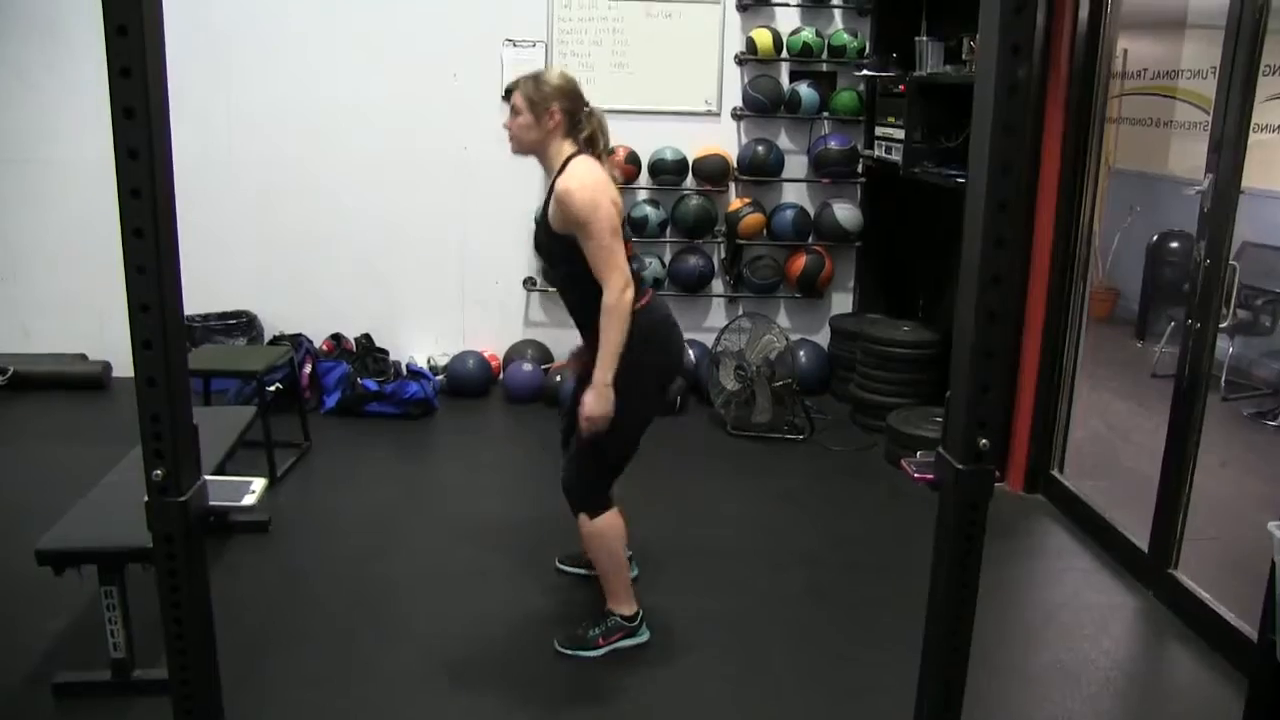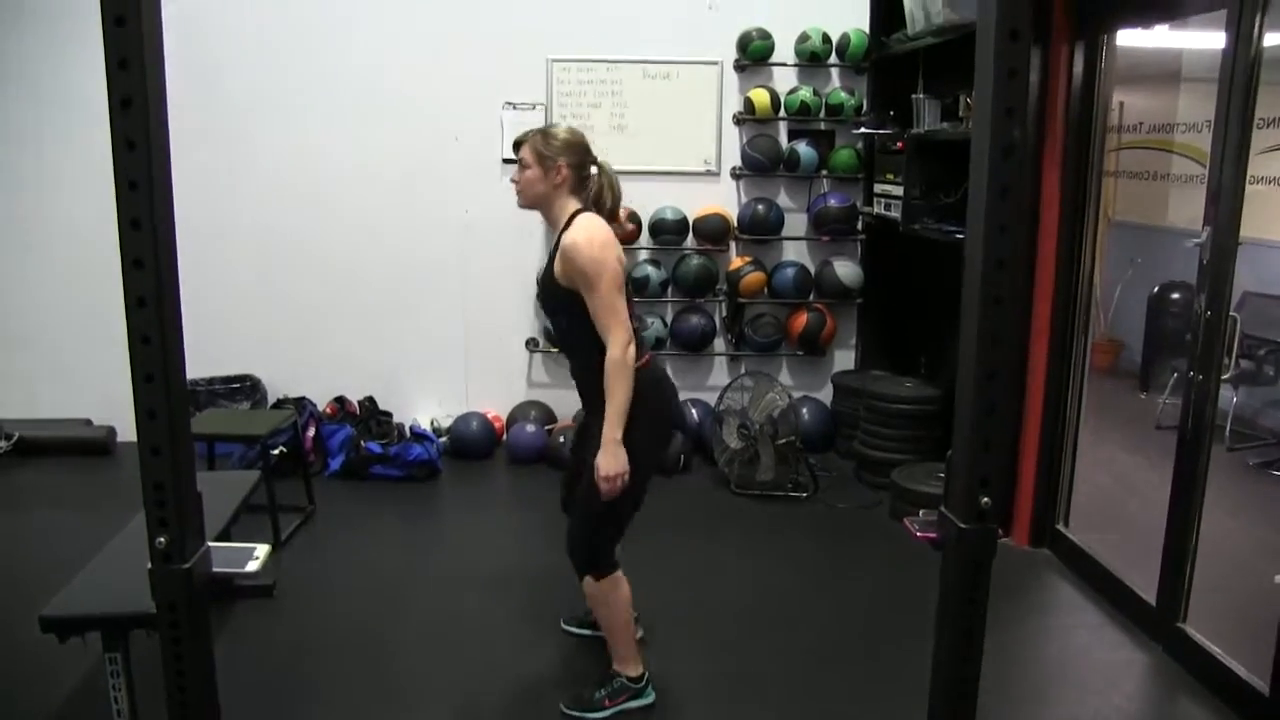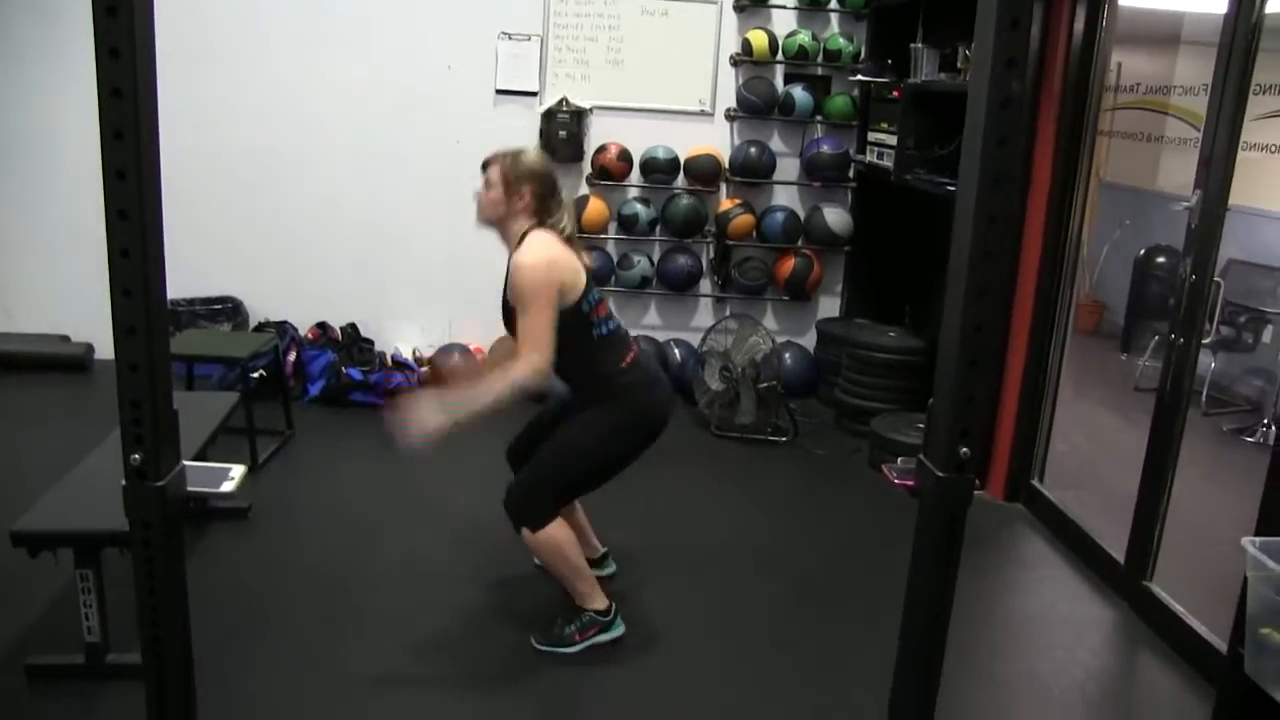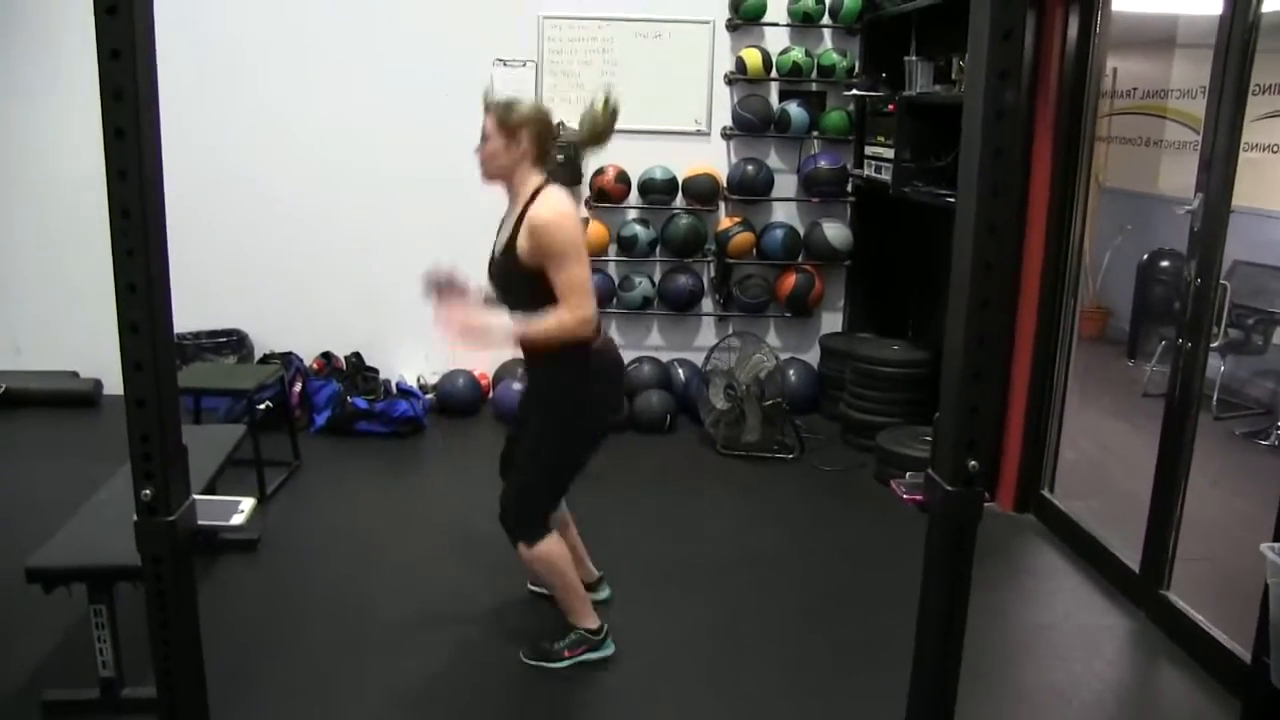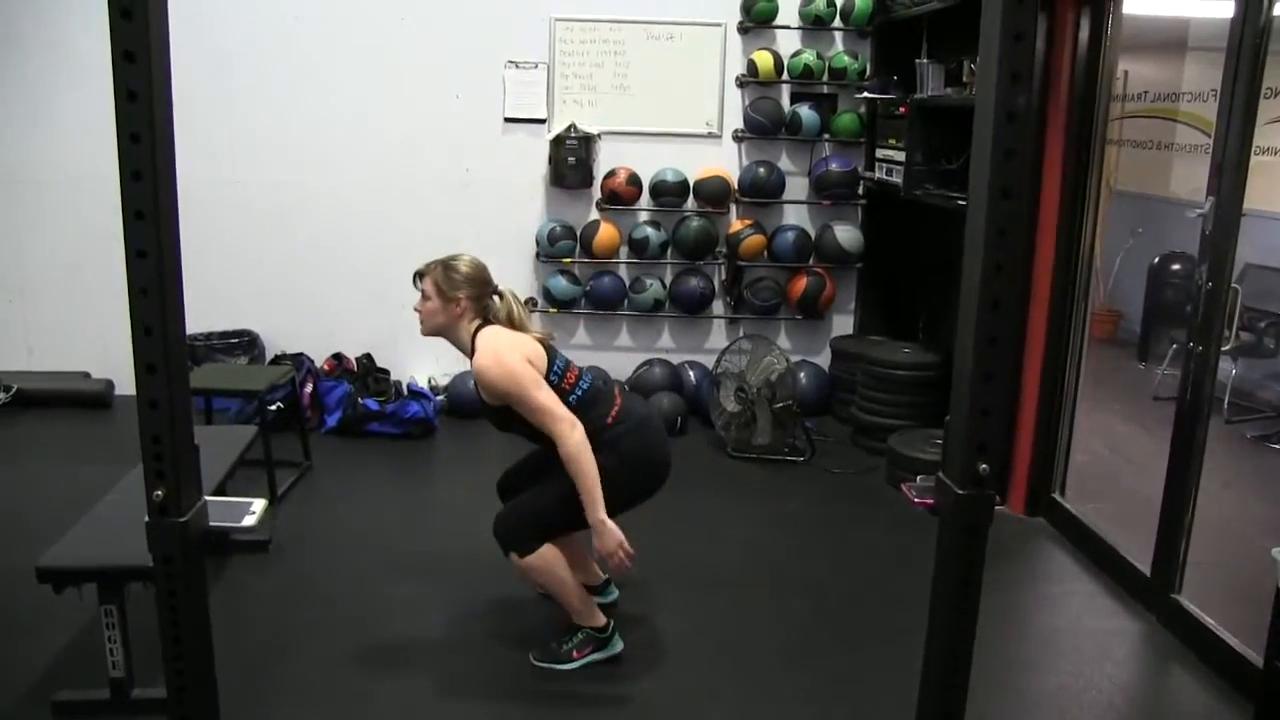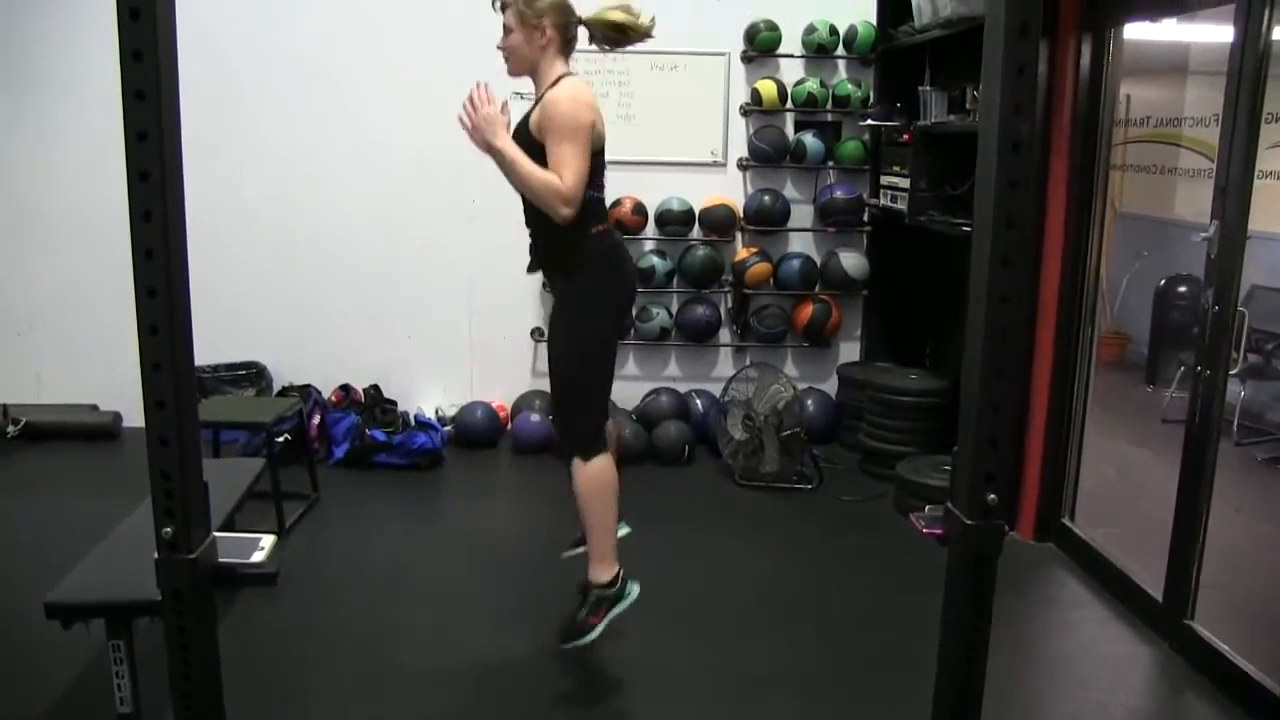
dt=0.7s
person 1, frame 1
left shoulder: (576, 184)
right shoulder: (572, 174)
left elbow: (618, 288)
left wrist: (602, 384)
right wrist: (589, 350)
left hip: (643, 346)
right hip: (628, 338)
left knee: (584, 479)
right knee: (581, 445)
left ankle: (623, 617)
right ankle: (608, 550)
person 1, frame 2
left shoulder: (583, 239)
right shoulder: (575, 230)
left elbow: (620, 344)
left wrist: (612, 445)
left hip: (637, 406)
right hip: (615, 398)
left knee: (588, 543)
right knee: (580, 511)
right ankle: (612, 613)
person 1, frame 3
left shoulder: (534, 261)
right shoulder: (536, 248)
left elbow: (533, 367)
right elbow: (542, 348)
left wrist: (447, 407)
right wrist: (462, 387)
left hip: (630, 401)
right hip: (612, 386)
left knee: (527, 500)
right knee: (524, 459)
left ankle: (596, 614)
right ankle: (590, 555)
person 1, frame 4
left shoulder: (551, 211)
right shoulder: (523, 206)
left elbow: (580, 318)
left wrist: (493, 323)
right wrist: (473, 297)
left hip: (583, 379)
right hip: (564, 372)
left knee: (522, 510)
right knee: (524, 477)
left ankle: (587, 631)
right ankle: (584, 577)
person 1, frame 5
left shoulder: (490, 360)
right shoulder: (493, 339)
left elbow: (565, 429)
left wrist: (599, 523)
left hip: (632, 451)
right hip: (622, 427)
left knee: (515, 529)
right knee: (514, 490)
left ankle: (595, 631)
right ankle: (592, 582)
person 1, frame 6
left shoulder: (565, 100)
right shoulder: (552, 99)
left elbow: (563, 200)
left wrist: (497, 142)
right wrist: (500, 142)
left hip: (591, 275)
right hip: (583, 273)
left knee: (577, 428)
right knee: (583, 410)
left ankle: (605, 583)
right ankle: (603, 522)
